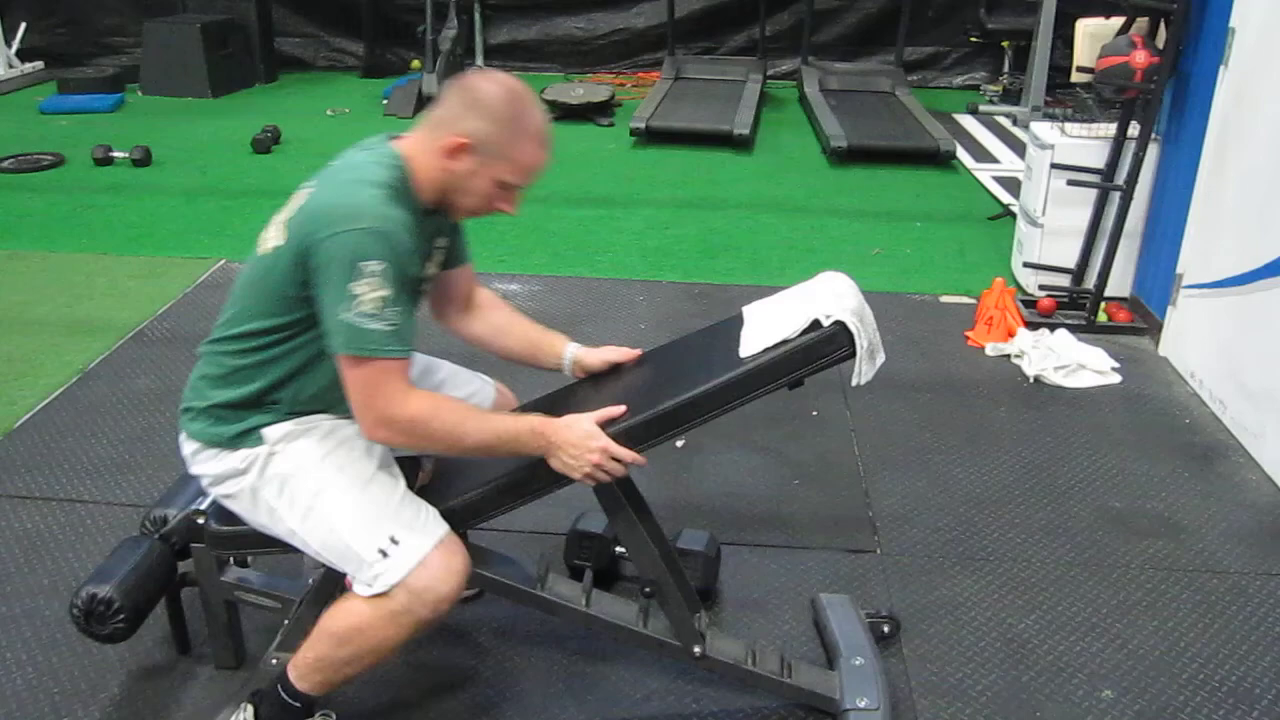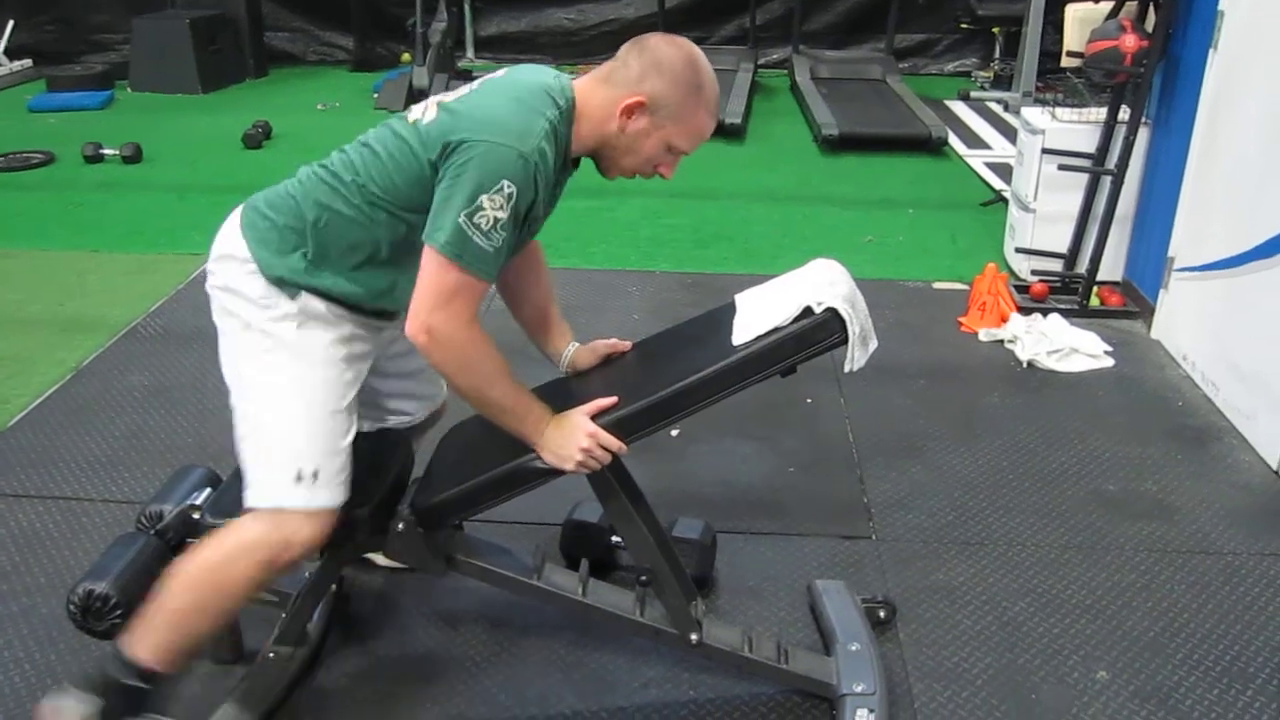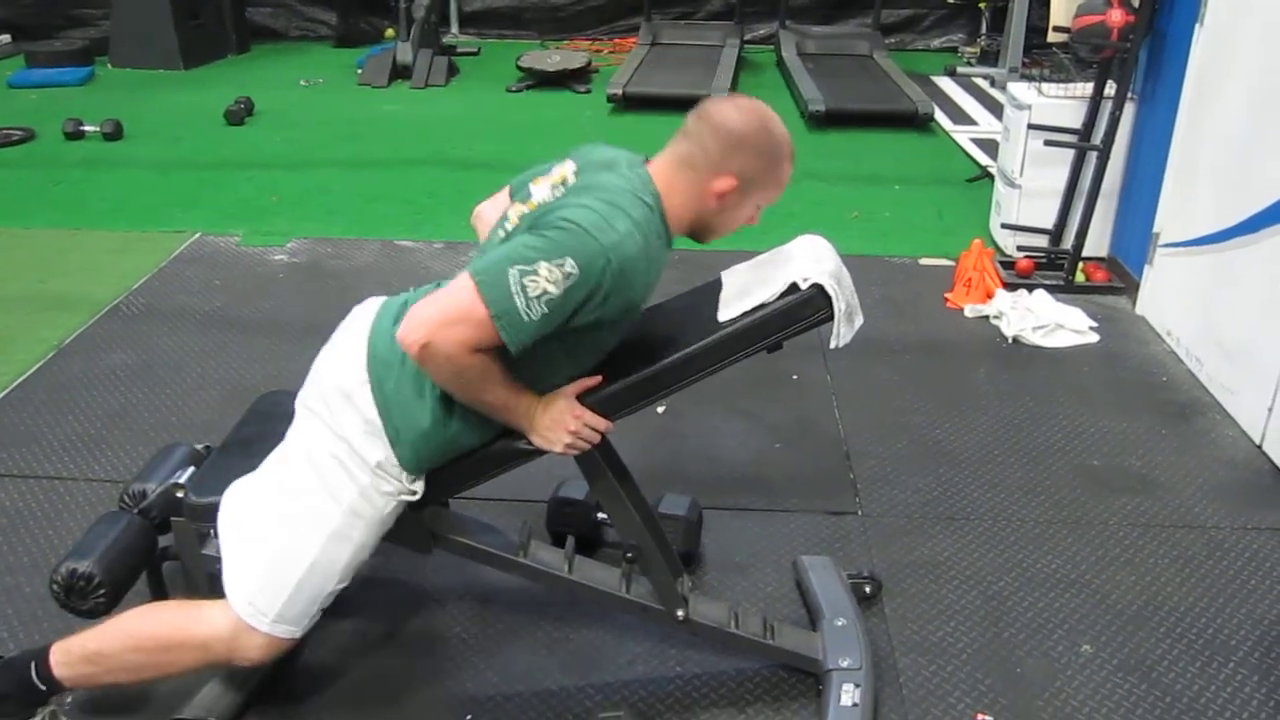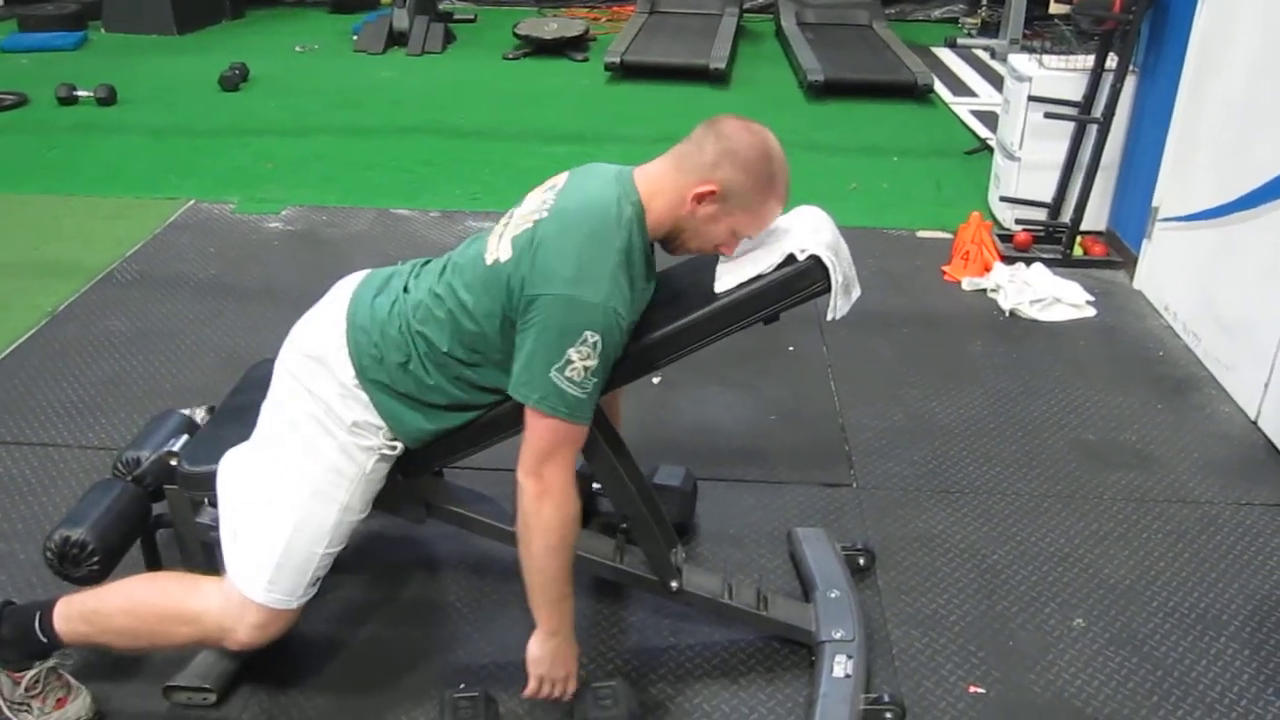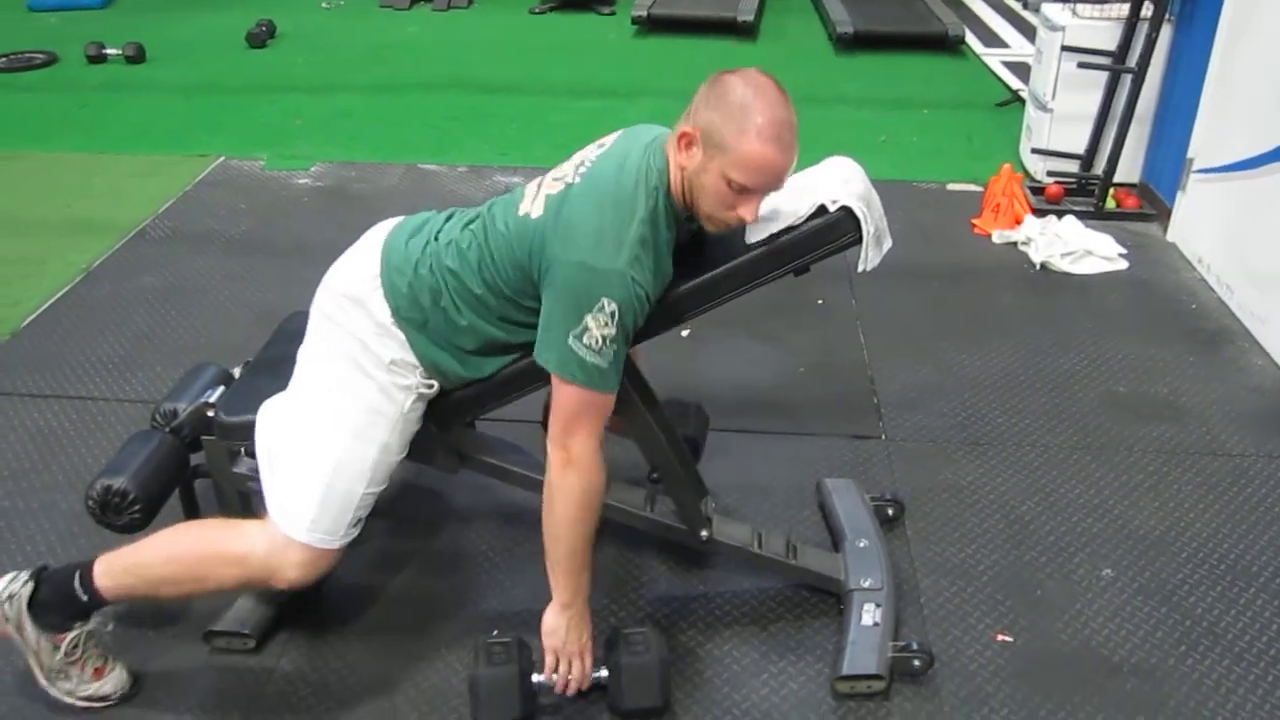
dt=1s
person 1, frame 1
left shoulder: (418, 176)
right shoulder: (363, 224)
left elbow: (460, 302)
right elbow: (385, 414)
left wrist: (570, 355)
right wrist: (546, 438)
right hip: (254, 434)
left knee: (492, 406)
right knee: (431, 580)
left ankle: (377, 557)
person 1, frame 2
left shoulder: (549, 96)
right shoulder: (512, 143)
left elbow: (513, 248)
right elbow: (437, 323)
left wrist: (567, 352)
right wrist: (545, 430)
left hip: (356, 279)
right hip: (282, 285)
left knee: (412, 413)
right knee: (294, 524)
person 1, frame 3
left shoulder: (608, 165)
right shoulder: (614, 246)
left elbow: (489, 214)
right elbow: (432, 336)
right wrist: (531, 414)
left hip: (376, 343)
right hip: (379, 420)
right knee: (253, 633)
person 1, frame 4
left shoulder: (609, 181)
right shoulder: (586, 291)
left elbow: (596, 360)
right elbow: (543, 480)
right wrist: (554, 632)
left hip: (374, 313)
right hip: (354, 387)
right knee: (252, 617)
person 1, frame 5
left shoulder: (655, 146)
right shoulder: (606, 259)
right elbow: (573, 452)
left wrist: (620, 384)
right wrist: (569, 607)
left hip: (410, 257)
right hip: (386, 323)
right knee: (298, 554)
